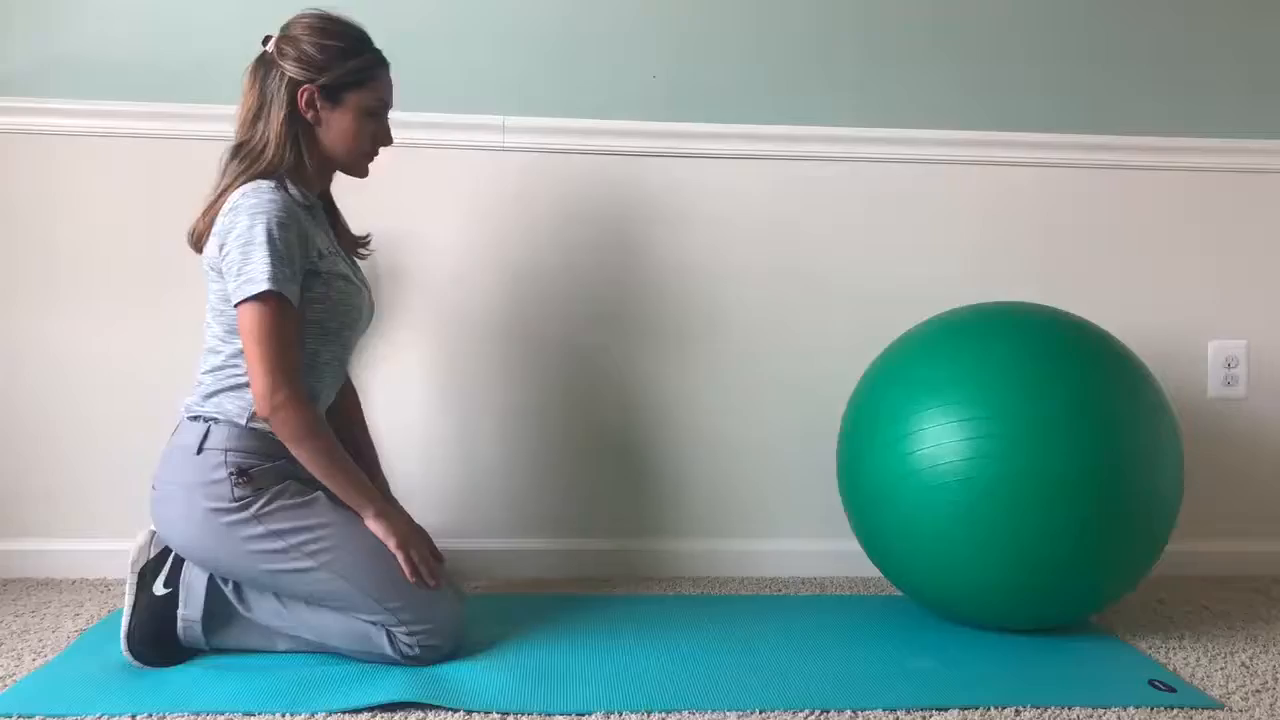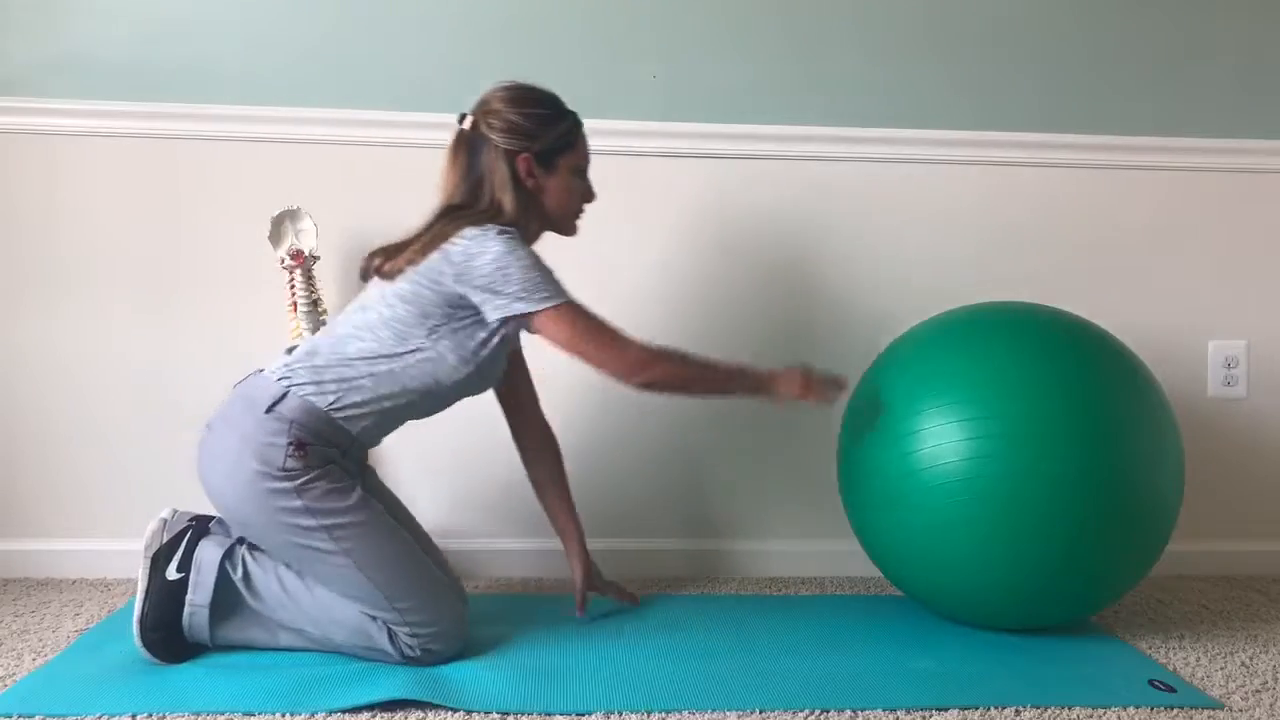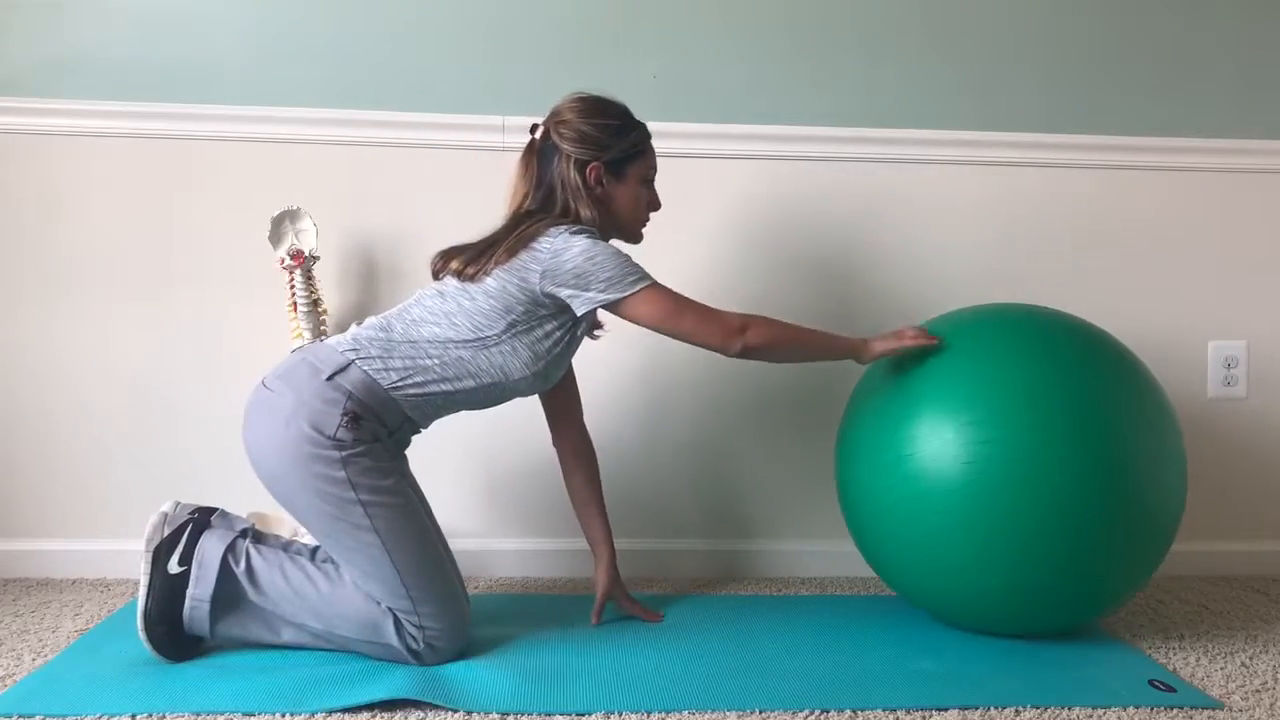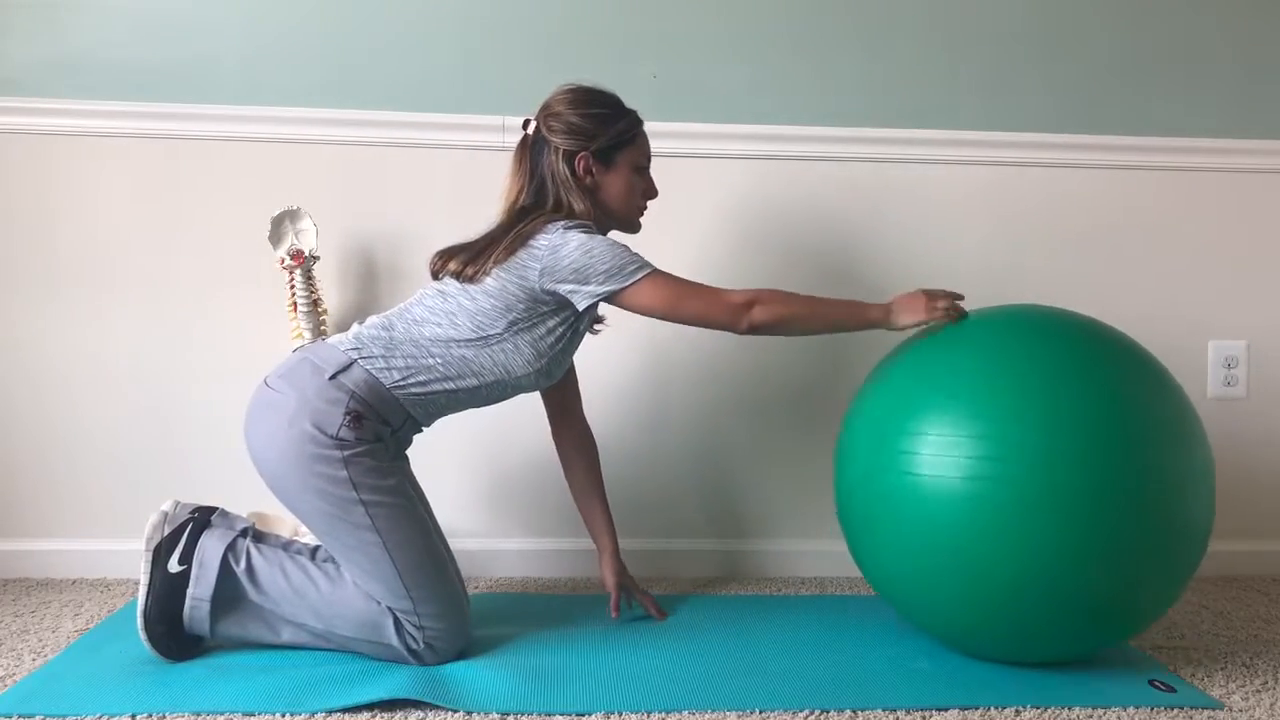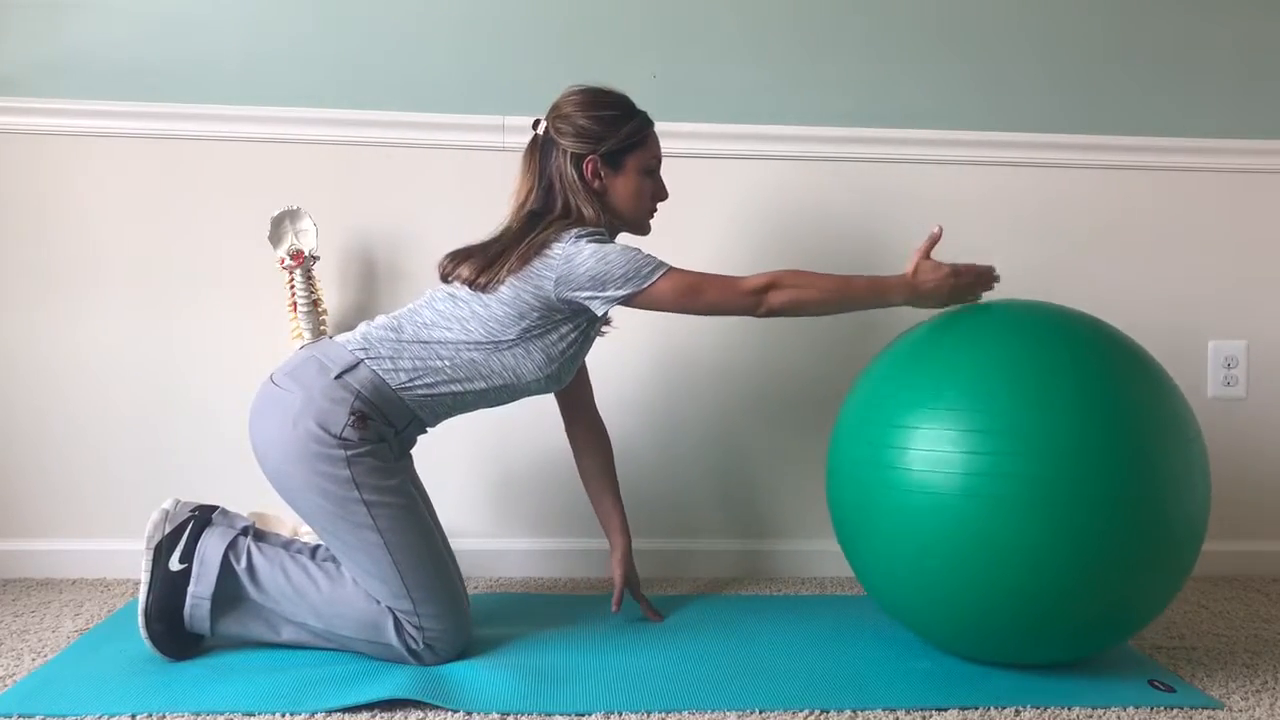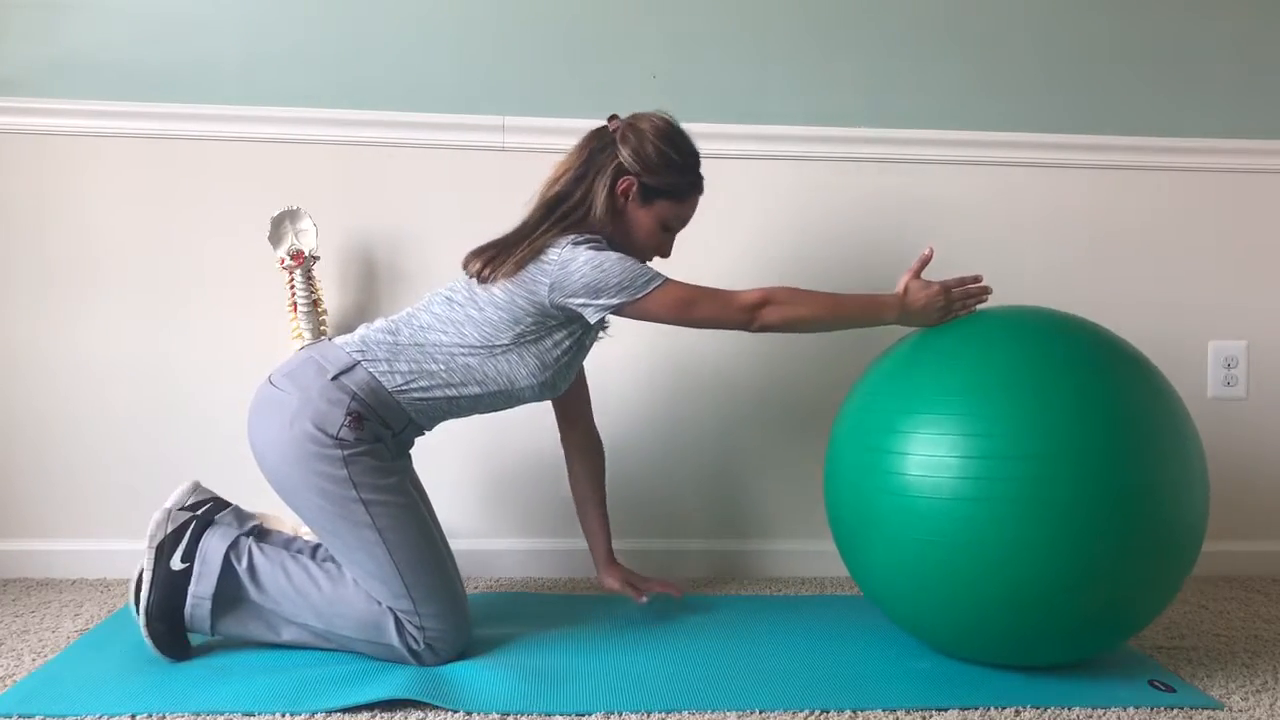
dt=0.7s
person 1, frame 1
left shoulder: (307, 209)
right shoulder: (266, 210)
left elbow: (329, 377)
right elbow: (278, 399)
left wrist: (383, 505)
right wrist: (380, 513)
left hip: (264, 471)
right hip: (228, 481)
left knee: (424, 587)
right knee: (432, 626)
left ankle: (196, 577)
right ankle: (198, 606)
person 1, frame 2
left shoulder: (479, 251)
right shoulder: (491, 254)
left elbow: (531, 432)
right elbow: (637, 366)
left wrist: (579, 556)
right wrist: (769, 383)
left hip: (302, 449)
right hip: (270, 451)
left knee: (426, 600)
right knee: (432, 630)
left ankle: (213, 548)
right ankle: (206, 587)
person 1, frame 3
left shoulder: (550, 265)
right shoulder: (572, 255)
left elbow: (570, 435)
right elbow: (733, 334)
left wrist: (606, 565)
right wrist: (865, 346)
left hip: (322, 416)
right hip: (316, 420)
left knee: (415, 595)
right knee: (434, 631)
left ankle: (215, 547)
right ankle: (207, 577)
person 1, frame 4
left shoulder: (551, 259)
right shoulder: (571, 251)
left elbow: (570, 429)
right elbow: (743, 313)
left wrist: (611, 560)
right wrist: (889, 313)
left hip: (329, 417)
right hip: (319, 420)
left knee: (419, 597)
right knee: (434, 631)
left ankle: (218, 547)
right ankle: (207, 575)
person 1, frame 5
left shoulder: (559, 261)
right shoulder: (586, 260)
left elbow: (582, 421)
right elbow: (760, 295)
left wrist: (622, 550)
right wrist: (910, 289)
left hip: (328, 409)
right hip: (324, 419)
left knee: (412, 590)
right knee: (436, 631)
left ankle: (215, 544)
right ankle: (207, 573)
person 1, frame 6
left shoulder: (562, 265)
right shoulder: (583, 266)
left elbow: (577, 427)
right elbow: (755, 310)
left wrist: (606, 562)
right wrist: (901, 308)
left hip: (329, 412)
right hip: (321, 421)
left knee: (401, 587)
right knee: (434, 632)
left ankle: (215, 538)
right ankle: (204, 569)
